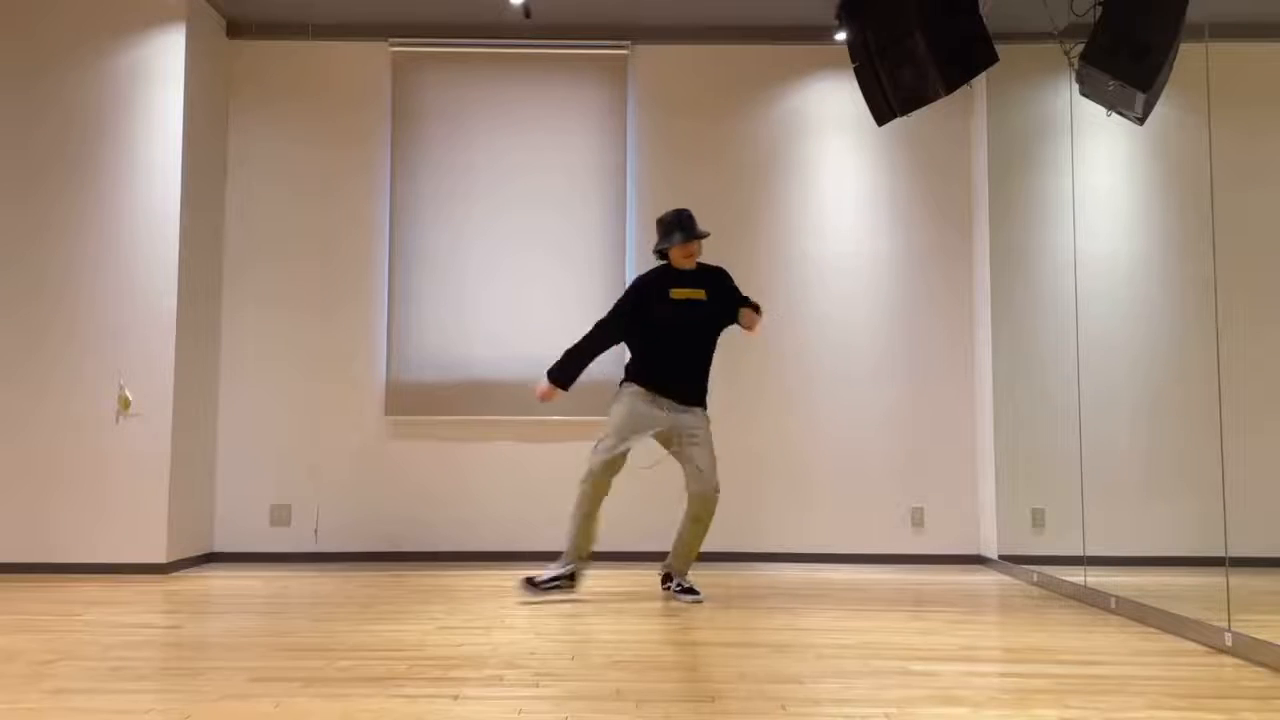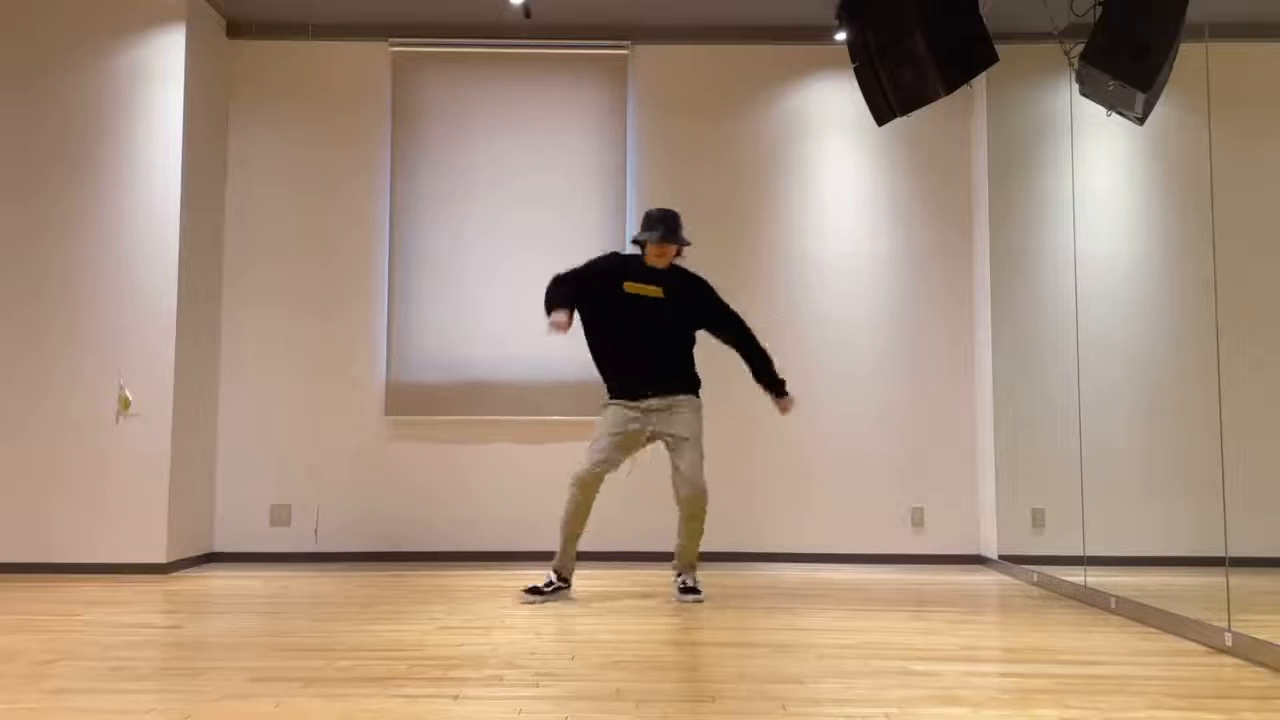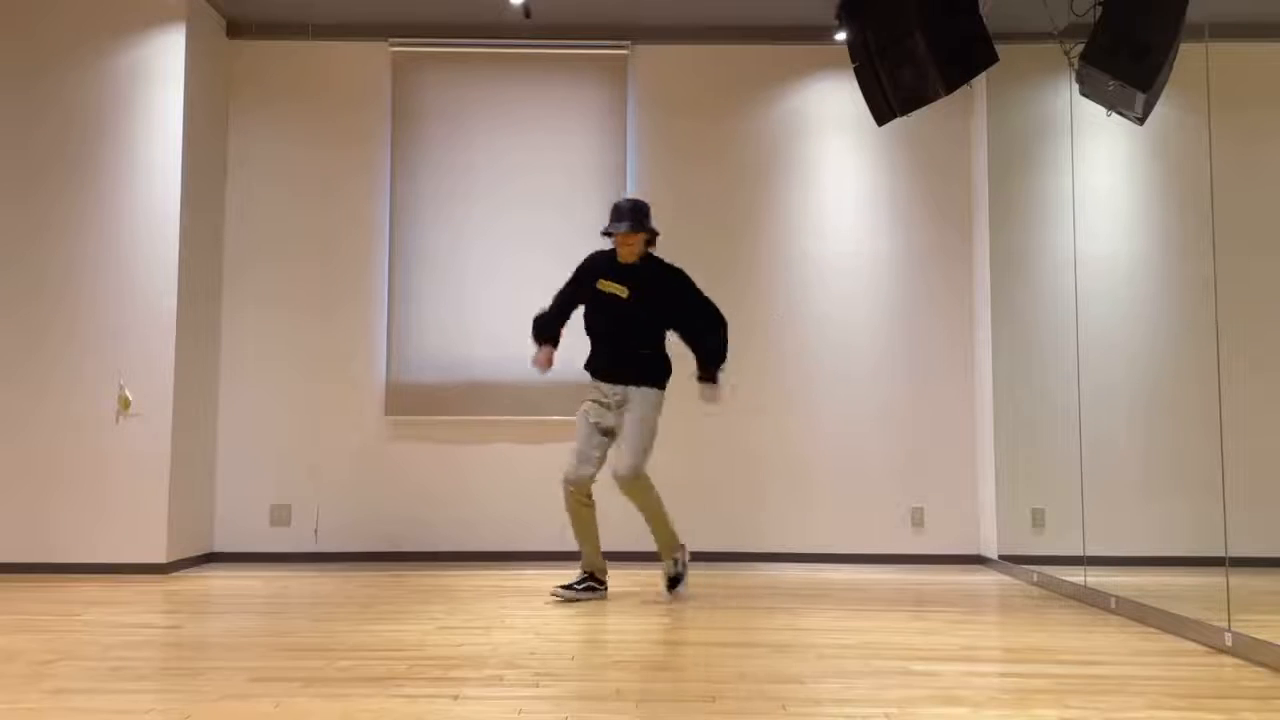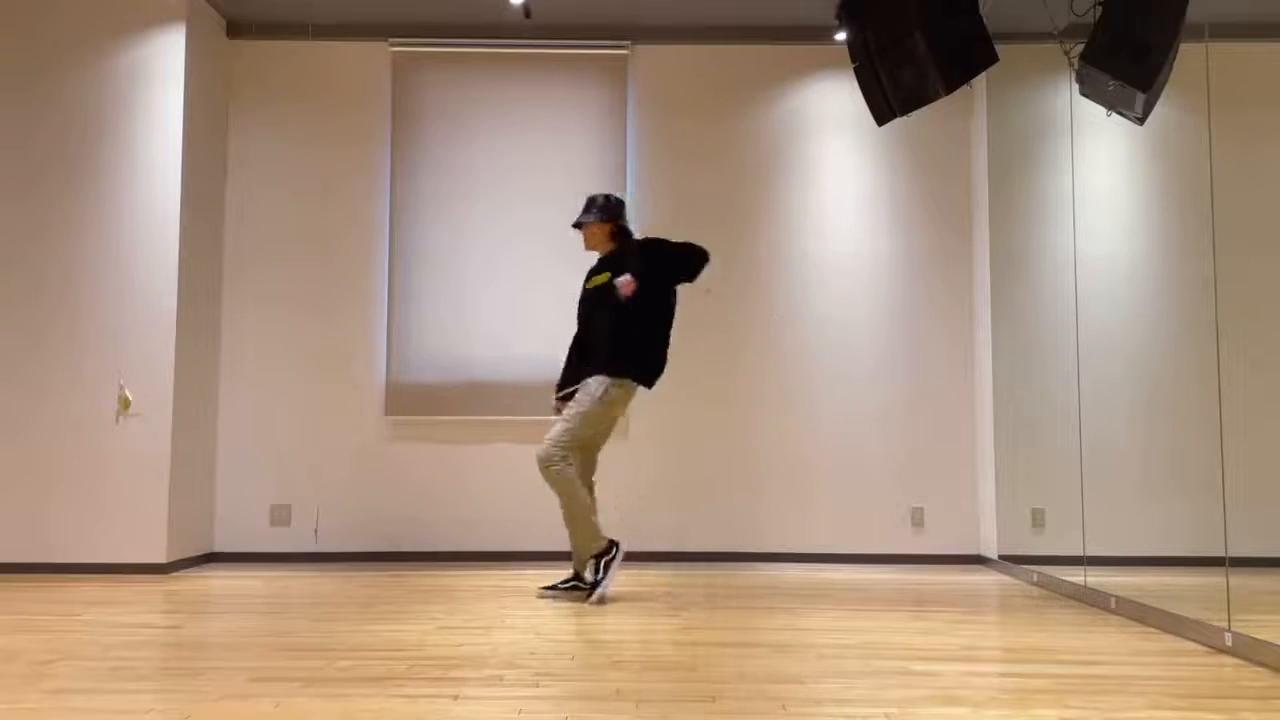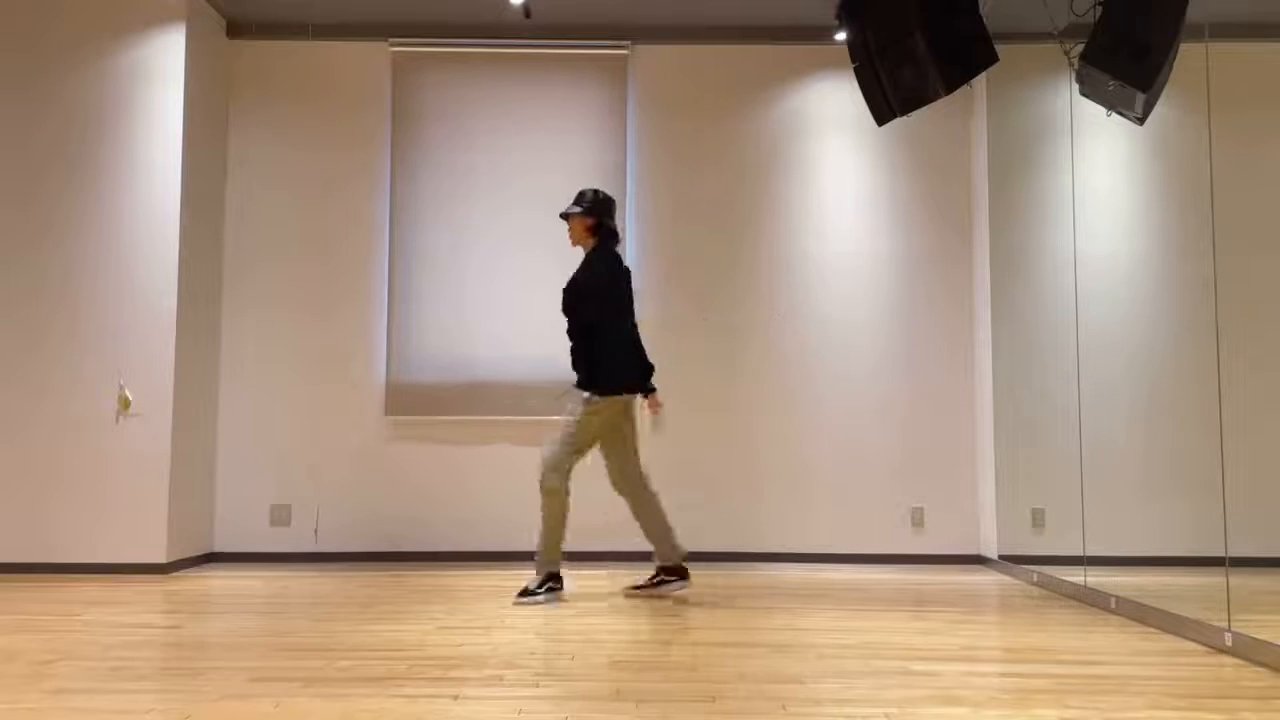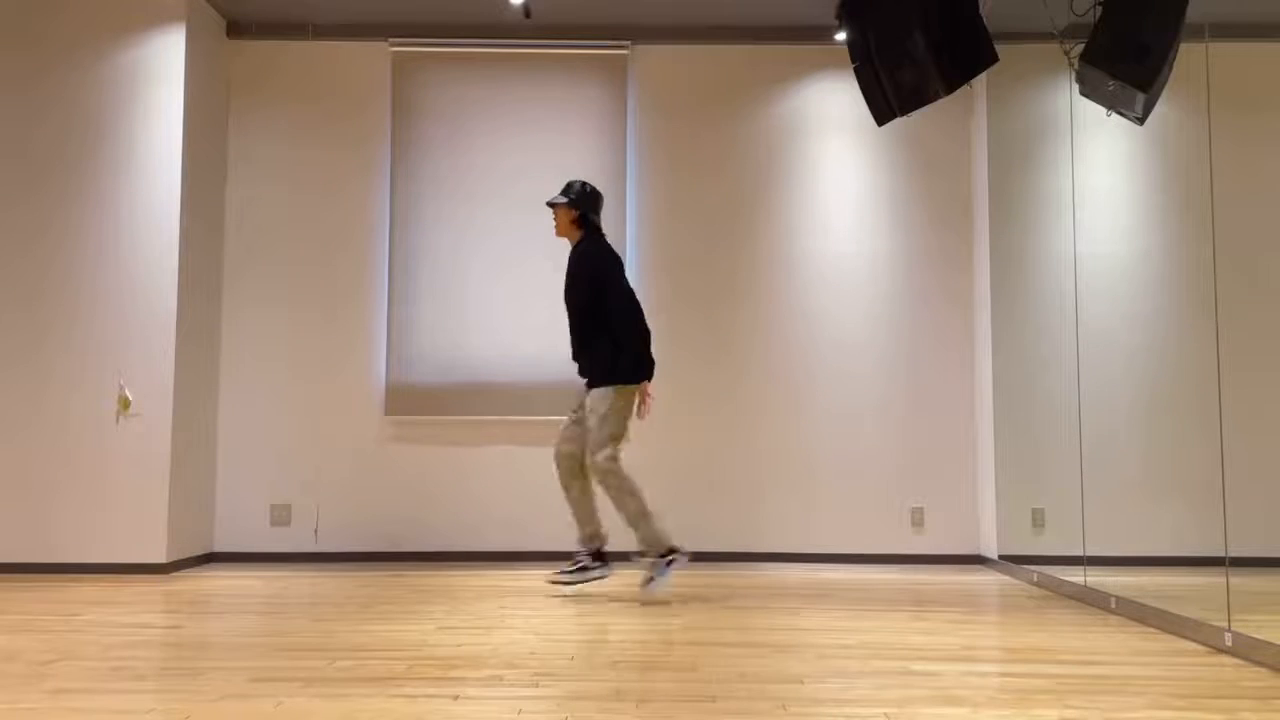
dt=0.2s
person 1, frame 1
left shoulder: (717, 281)
right shoulder: (651, 285)
left elbow: (737, 308)
right elbow: (606, 332)
left wrist: (749, 313)
right wrist: (558, 376)
left hip: (690, 407)
right hip: (641, 394)
left knee: (706, 492)
right knee: (600, 465)
left ankle: (675, 574)
right ankle: (569, 566)
person 1, frame 2
left shoulder: (689, 287)
right shoulder: (612, 269)
left elbow: (737, 333)
right elbow: (563, 284)
left wrist: (774, 387)
right wrist: (561, 308)
left hip: (678, 402)
right hip: (627, 402)
left knee: (692, 492)
right knee: (586, 477)
left ankle: (686, 573)
right ankle: (561, 575)
person 1, frame 3
left shoulder: (665, 281)
right shoulder: (595, 267)
left elbow: (711, 325)
right elbow: (562, 305)
left wrist: (708, 374)
right wrist: (546, 339)
left hip: (641, 389)
right hip: (600, 389)
left knee: (628, 471)
right knee: (575, 480)
left ankle: (673, 554)
right ankle: (593, 574)
person 1, frame 4
left shoulder: (642, 255)
right shoulder: (594, 275)
left elbow: (695, 259)
left wrist: (641, 278)
right wrist: (563, 391)
left hip: (618, 378)
right hip: (593, 379)
left knee: (551, 455)
right knee: (576, 471)
left ankle: (602, 549)
right ankle: (584, 573)
person 1, frame 5
left shoulder: (601, 264)
right shoulder: (602, 265)
left elbow: (614, 324)
right elbow: (615, 326)
right wrist: (644, 385)
left hip: (604, 385)
right hip: (615, 386)
left knee: (554, 467)
right knee: (629, 479)
left ankle: (549, 574)
right ankle: (671, 566)
person 1, frame 6
left shoulder: (591, 254)
right shoulder: (589, 253)
left elbow: (625, 312)
right elbow: (625, 313)
left wrist: (638, 372)
right wrist: (640, 370)
left hip: (614, 376)
right hip: (604, 376)
left knee: (602, 461)
right knee: (567, 453)
left ankle: (661, 551)
right ankle: (591, 551)
